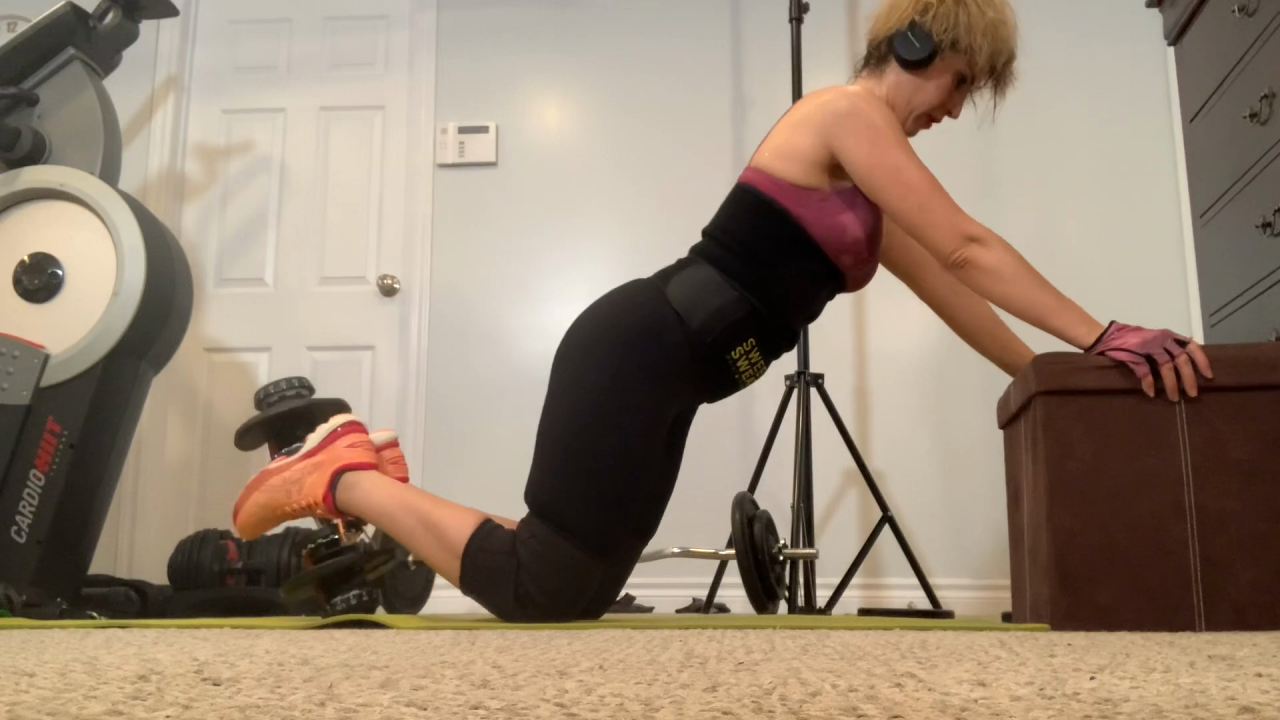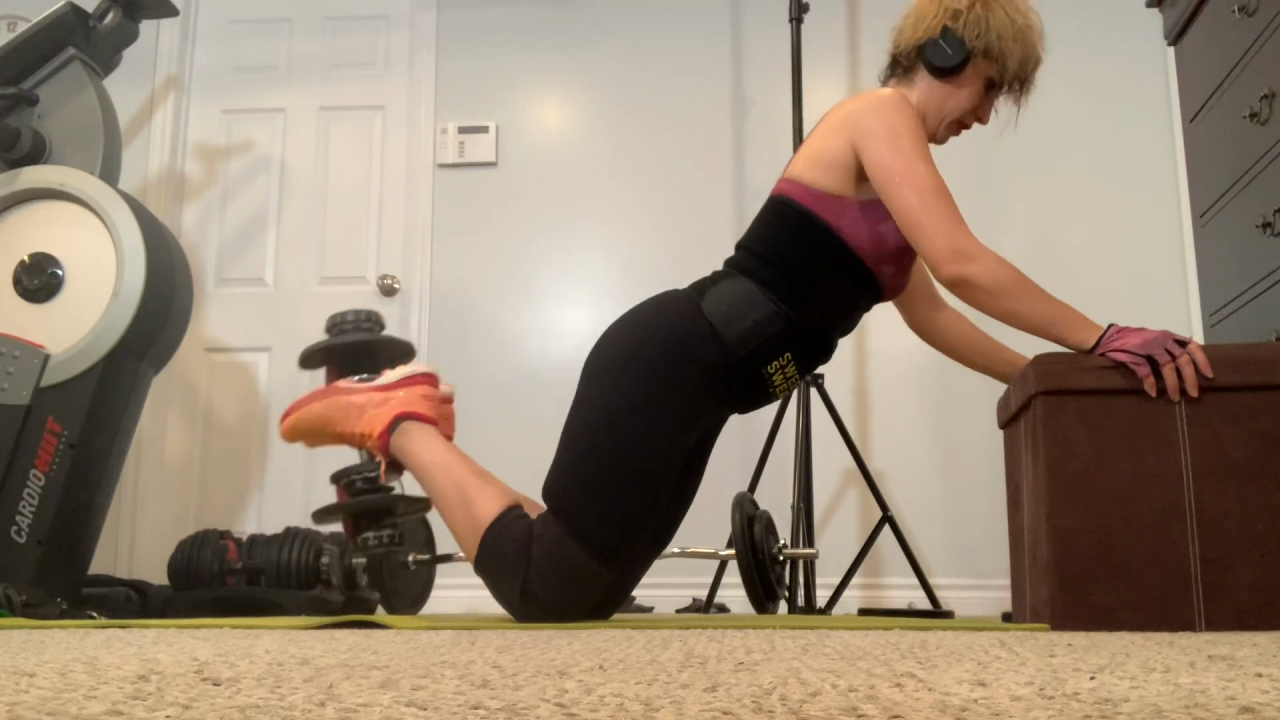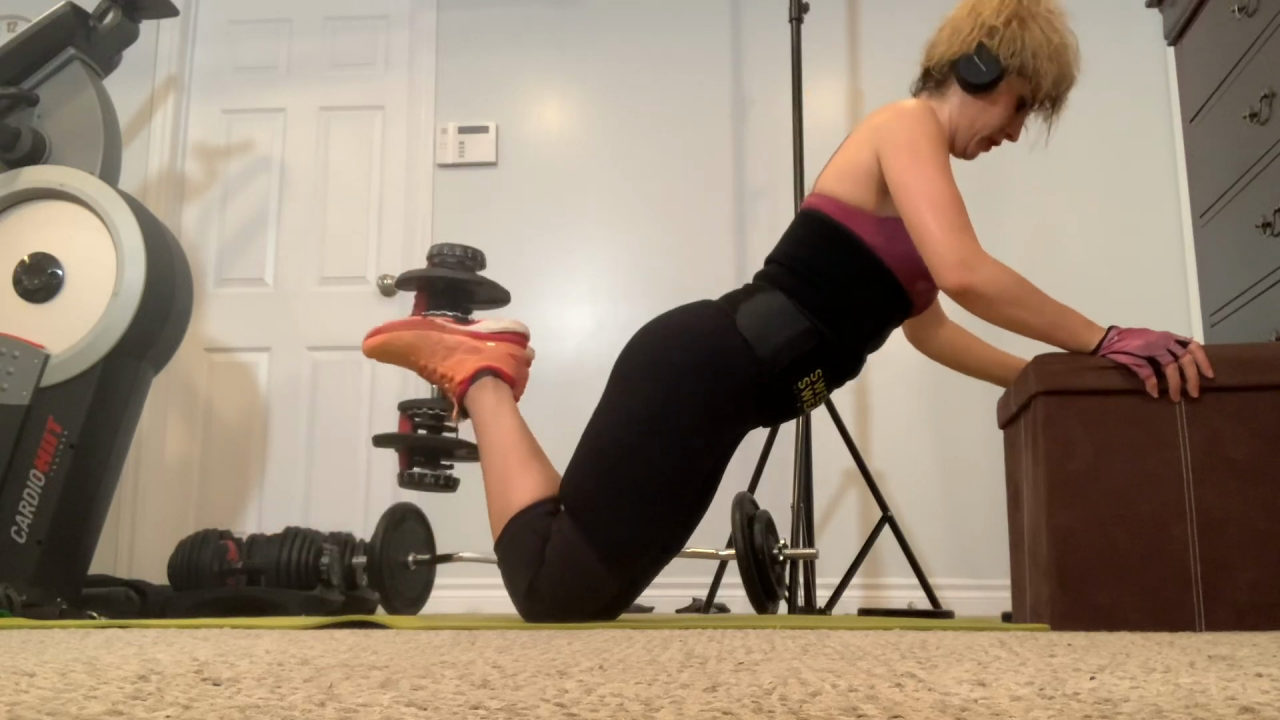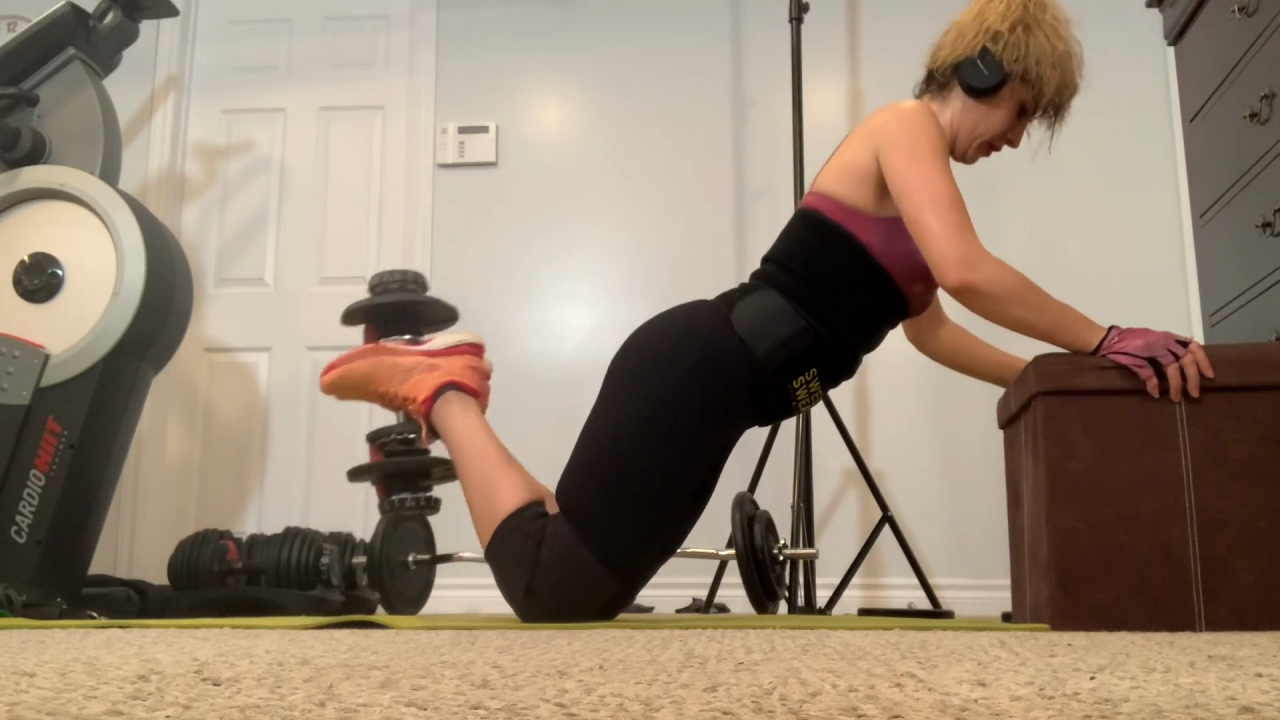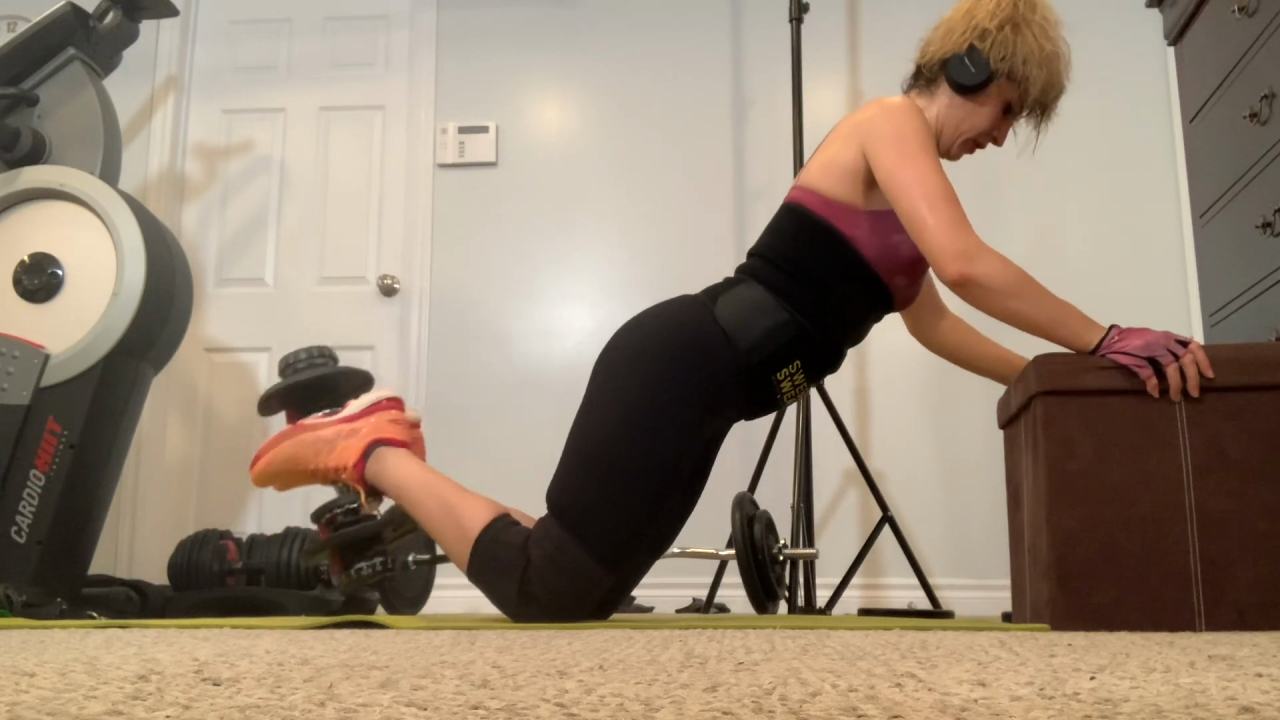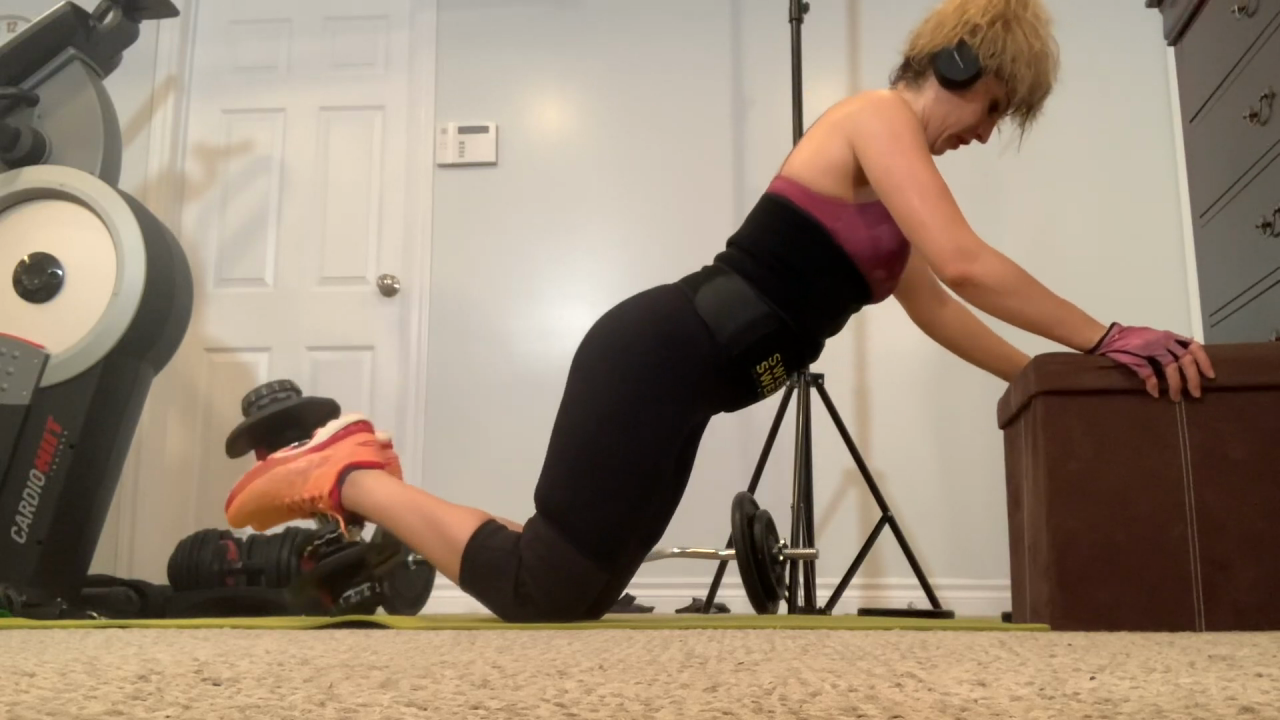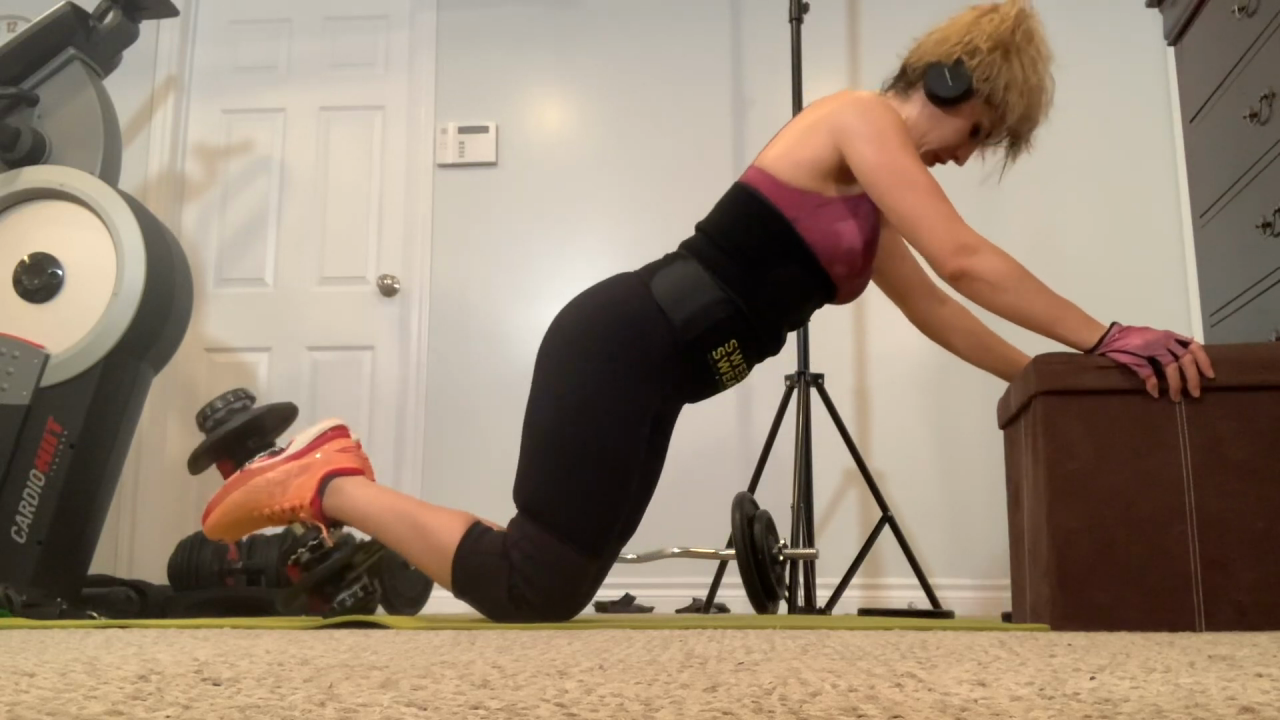
dt=0.5s
person 1, frame 1
left shoulder: (865, 186)
right shoulder: (846, 112)
left elbow: (944, 286)
right elbow: (965, 248)
right wrist: (1101, 336)
left hip: (661, 377)
right hip: (635, 354)
left knee: (576, 595)
right knee: (541, 597)
left ankle: (373, 477)
right ankle: (341, 476)
person 1, frame 2
left shoulder: (888, 163)
right shoulder: (879, 114)
left elbow: (930, 312)
right elbow: (963, 263)
right wrist: (1101, 339)
left hip: (689, 385)
right hip: (669, 364)
left knee: (583, 594)
right knee: (546, 593)
left ankle: (420, 428)
right ankle: (400, 420)
person 1, frame 3
left shoulder: (914, 171)
right shoulder: (905, 126)
left elbow: (929, 326)
right elbow: (965, 275)
right wrist: (1105, 342)
left hip: (714, 386)
right hip: (696, 371)
left knee: (591, 594)
right knee: (557, 592)
left ankle: (486, 375)
right ankle: (479, 372)
person 1, frame 4
left shoulder: (916, 177)
right shoulder: (904, 126)
left elbow: (929, 328)
right elbow: (967, 272)
right wrist: (1103, 341)
left hip: (712, 385)
right hip: (696, 371)
left knee: (588, 595)
right knee: (555, 592)
left ankle: (449, 394)
right ankle: (441, 389)
person 1, frame 5
left shoulder: (900, 173)
right shoulder: (891, 122)
left elbow: (932, 319)
right elbow: (966, 265)
right wrist: (1106, 340)
left hip: (696, 383)
right hip: (680, 369)
left knee: (580, 592)
right knee: (548, 594)
left ankle: (394, 457)
right ankle: (373, 451)
person 1, frame 6
left shoulder: (889, 176)
right shoulder: (877, 118)
left elbow: (936, 307)
right elbow: (964, 264)
right wrist: (1107, 338)
left hip: (676, 377)
right hip: (658, 360)
left knee: (574, 590)
right knee: (543, 594)
left ankle: (368, 484)
right ankle: (345, 477)
person 1, frame 7
left shoulder: (865, 199)
right shoulder: (860, 117)
left elbow: (932, 307)
right elbow: (962, 258)
right wrist: (1104, 339)
left hip: (647, 374)
right hip: (619, 348)
left knee: (546, 582)
right knee: (532, 592)
left ankle: (348, 494)
right ankle: (325, 484)
